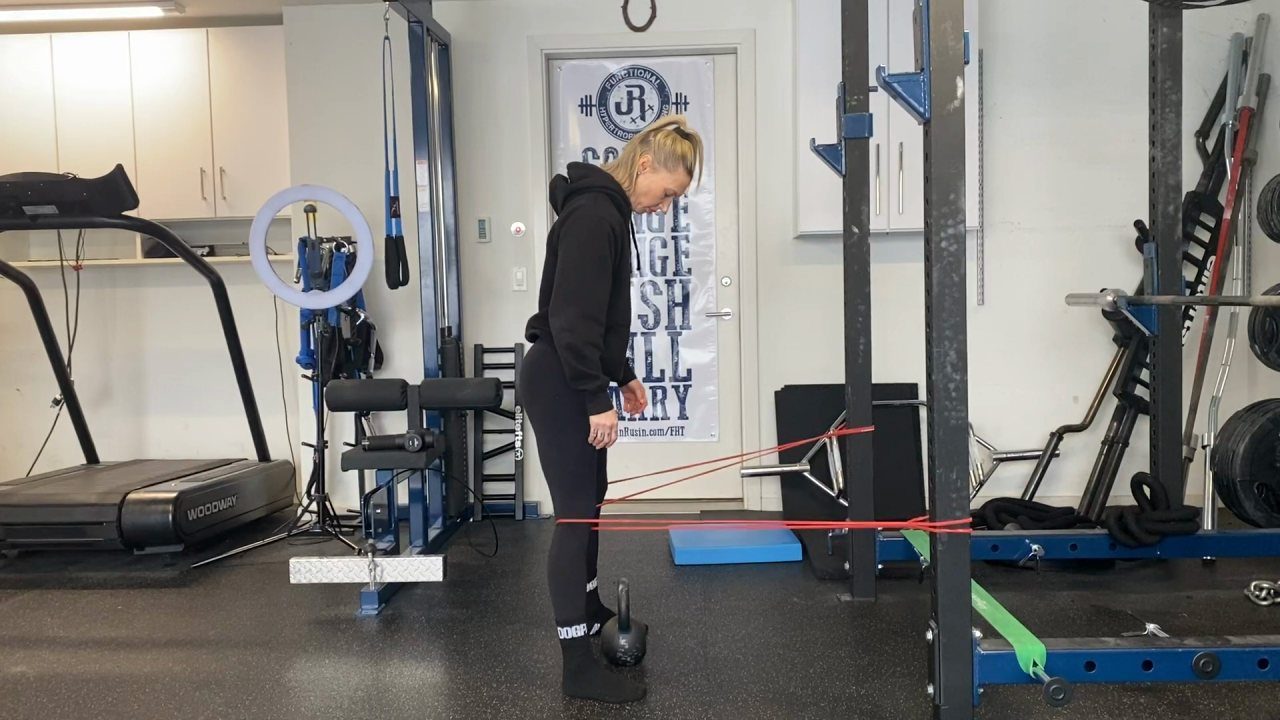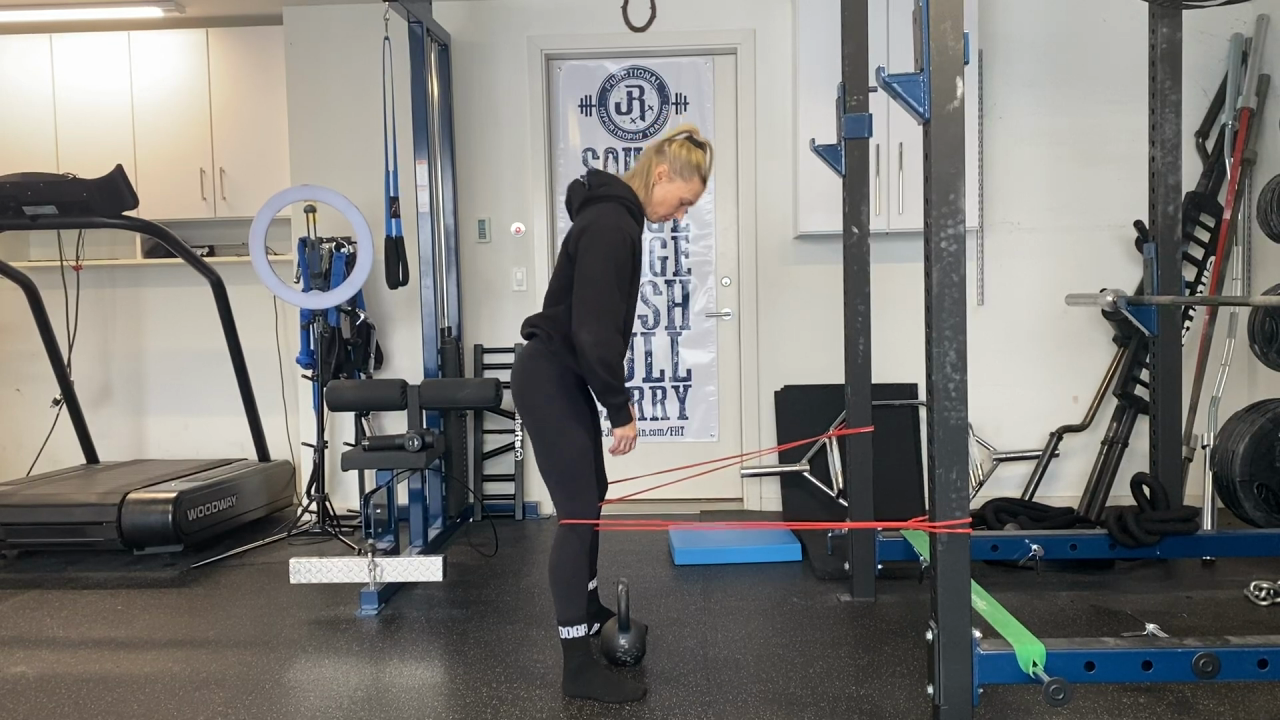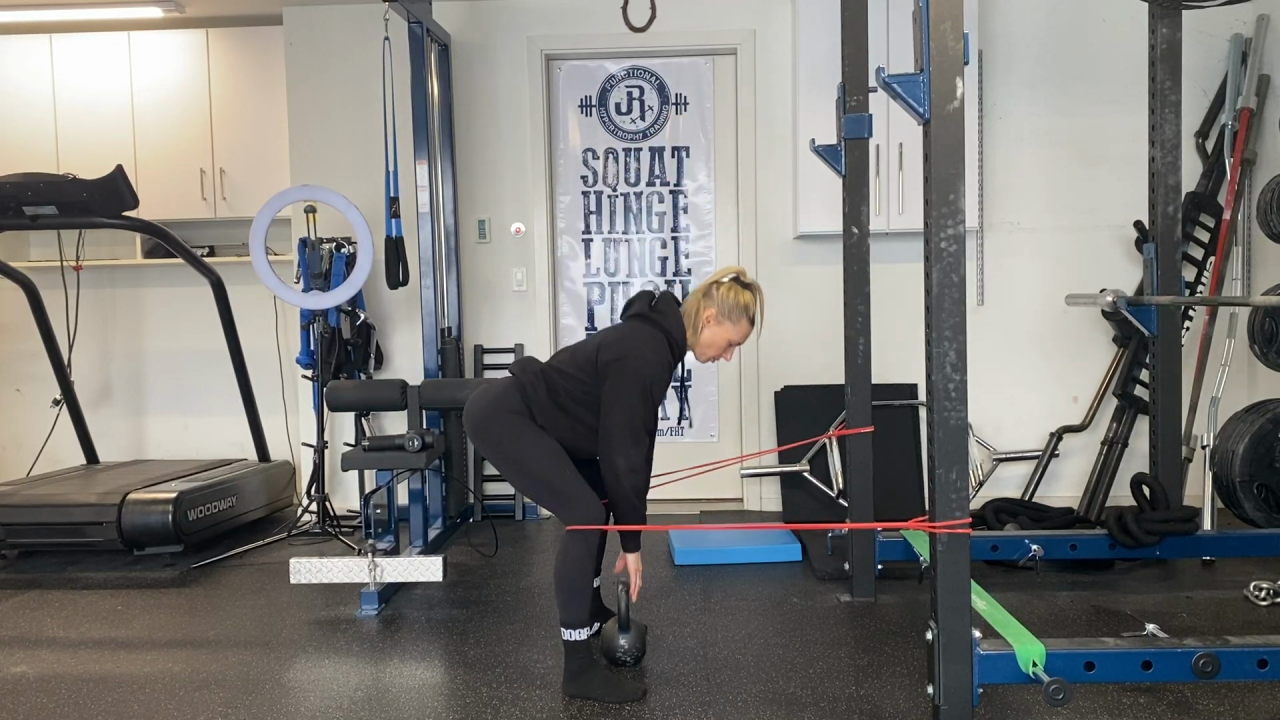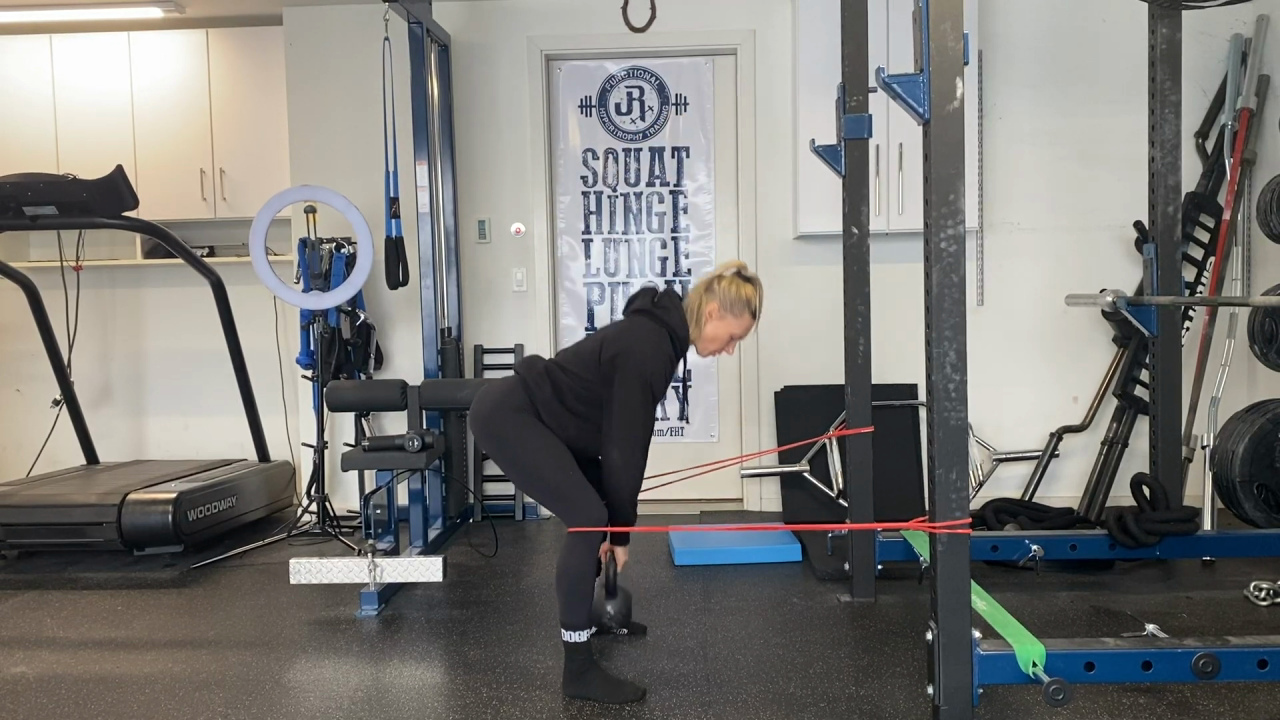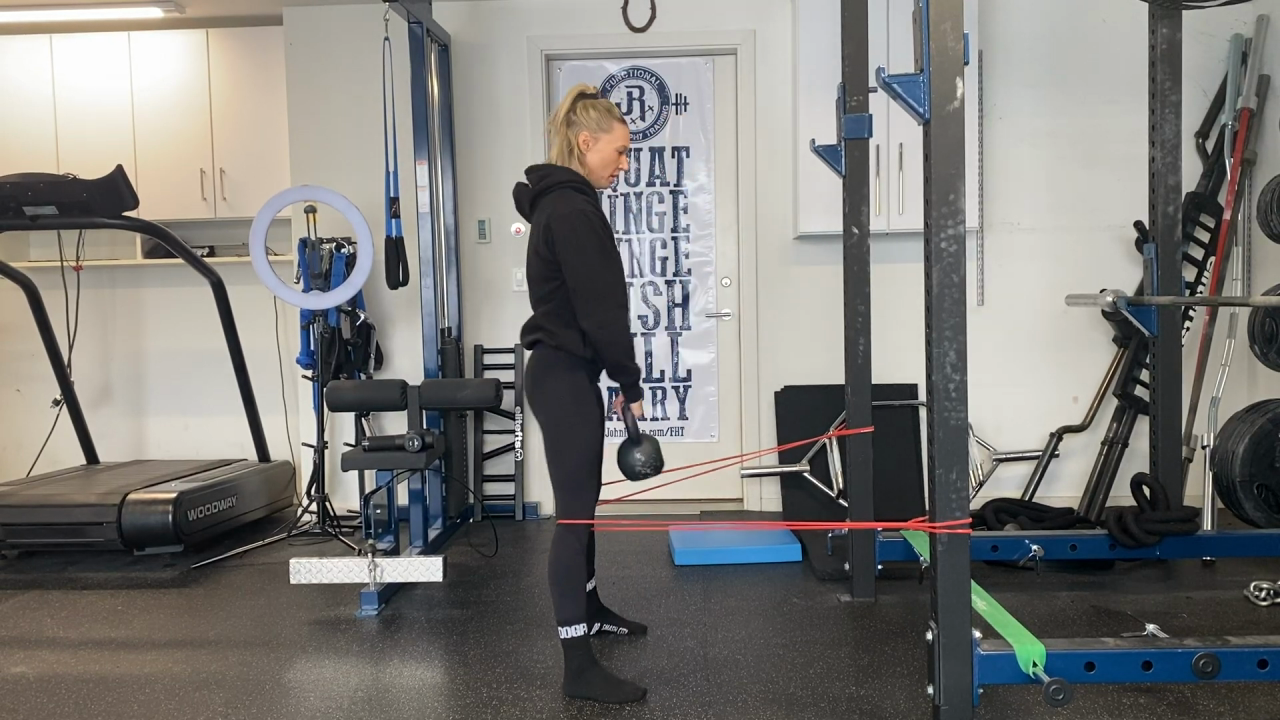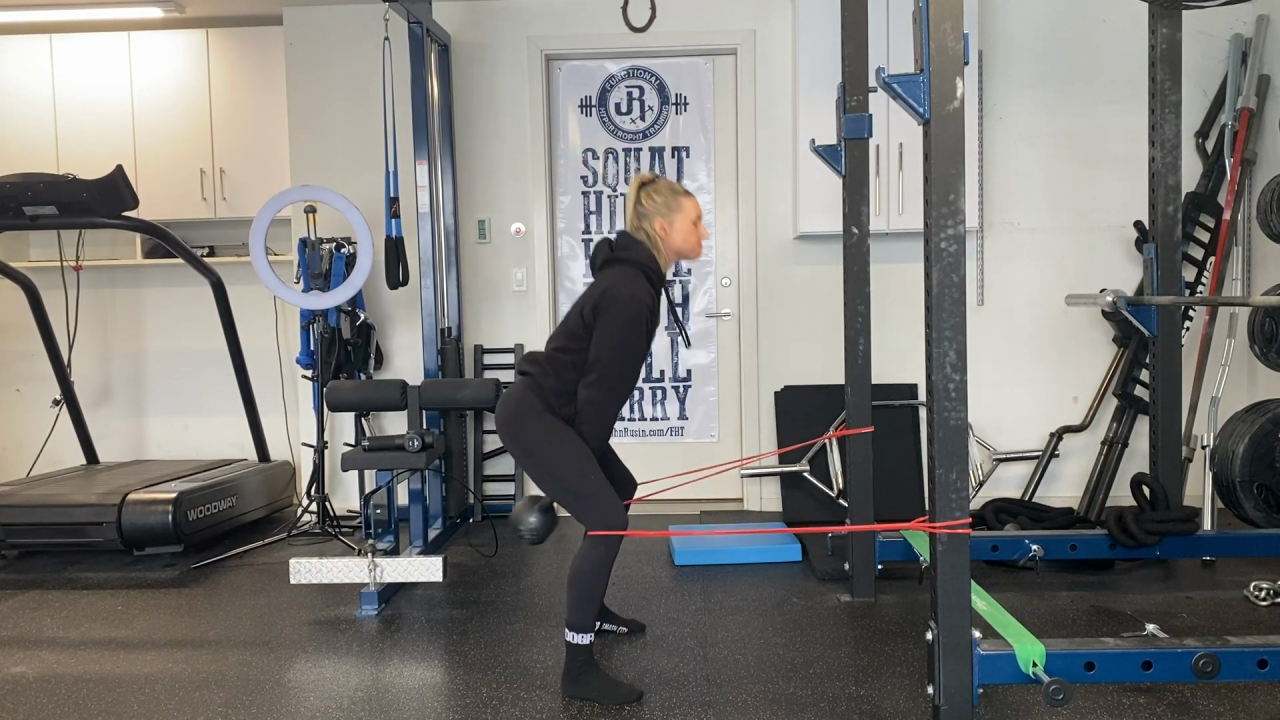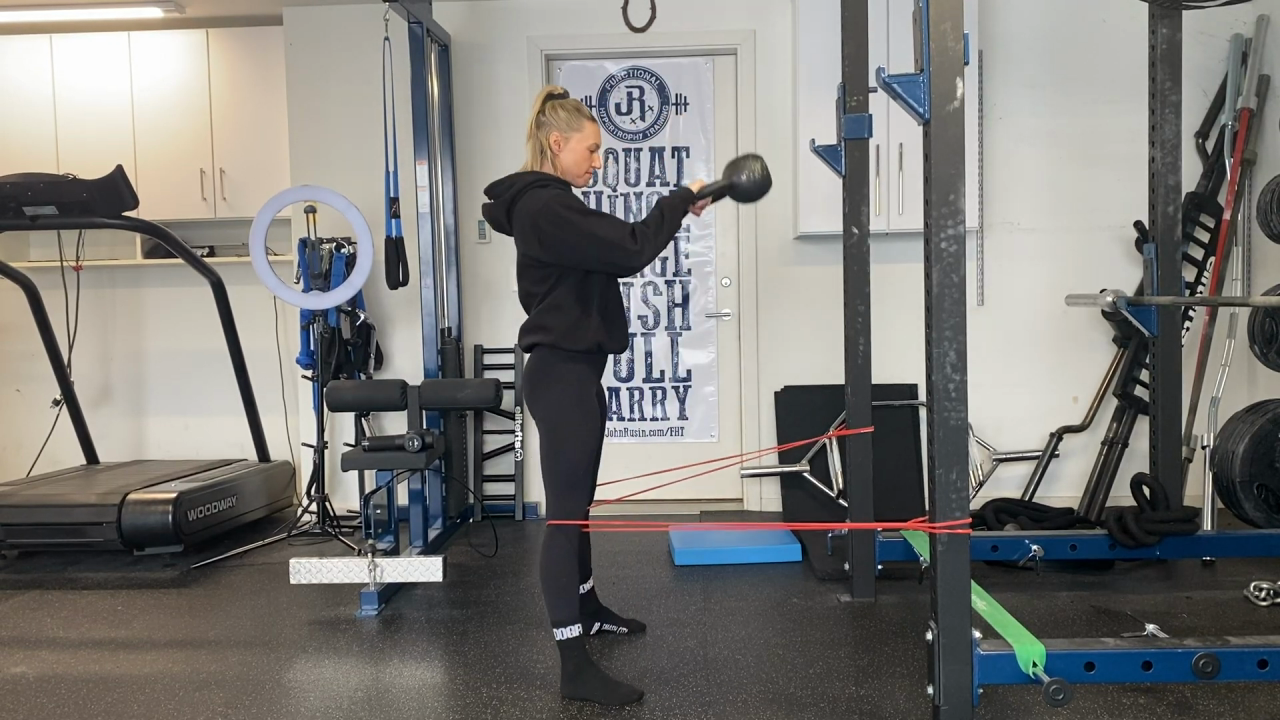
dt=0.7s
person 1, frame 1
left shoulder: (606, 210)
right shoulder: (592, 215)
right elbow: (572, 318)
left wrist: (622, 375)
right wrist: (597, 399)
left hip: (573, 380)
right hip: (560, 383)
left knee: (590, 500)
right knee: (575, 512)
left ankle: (591, 613)
right ankle: (578, 666)
person 1, frame 2
left shoulder: (613, 216)
right shoulder: (609, 224)
right elbow: (594, 329)
left wrist: (614, 396)
right wrist: (619, 409)
left hip: (564, 378)
right hip: (550, 380)
left knee: (590, 498)
right knee: (578, 510)
left ankle: (590, 613)
right ankle: (578, 666)
person 1, frame 3
left shoulder: (657, 340)
right shoulder: (642, 355)
left elbow: (635, 445)
right elbow: (622, 453)
left wrist: (630, 526)
right wrist: (631, 542)
left hip: (522, 414)
right hip: (500, 417)
left knee: (598, 500)
right knee: (583, 514)
left ankle: (591, 613)
right ankle: (579, 668)
person 1, frame 4
left shoulder: (659, 336)
right shoulder: (646, 349)
left elbow: (627, 439)
right elbow: (623, 446)
left wrist: (619, 524)
right wrist: (621, 533)
left hip: (527, 413)
right hip: (505, 416)
left knee: (597, 505)
right knee: (588, 517)
left ankle: (591, 613)
right ankle: (579, 669)
person 1, frame 5
left shoulder: (564, 204)
right shoulder: (572, 208)
right elbow: (600, 313)
left wrist: (618, 381)
right wrist: (631, 385)
left hip: (567, 373)
right hip: (565, 378)
left knee: (585, 499)
right knee: (575, 511)
left ankle: (589, 608)
right ankle: (578, 666)
person 1, frame 6
left shoulder: (636, 278)
right shoulder: (630, 292)
left elbow: (599, 382)
right elbow: (602, 389)
left wrist: (593, 466)
right wrist: (585, 468)
left hip: (551, 408)
right hip: (533, 414)
left knee: (619, 492)
right knee: (605, 519)
left ankle: (591, 609)
right ankle: (578, 667)
person 1, frame 7
left shoulder: (547, 204)
right shoulder: (544, 207)
left elbow: (616, 246)
right elbow: (628, 248)
left wrist: (678, 206)
right wrist: (681, 201)
left hip: (575, 370)
right hip: (561, 374)
left knee: (579, 499)
right knee: (566, 512)
left ankle: (587, 607)
right ankle: (575, 667)
